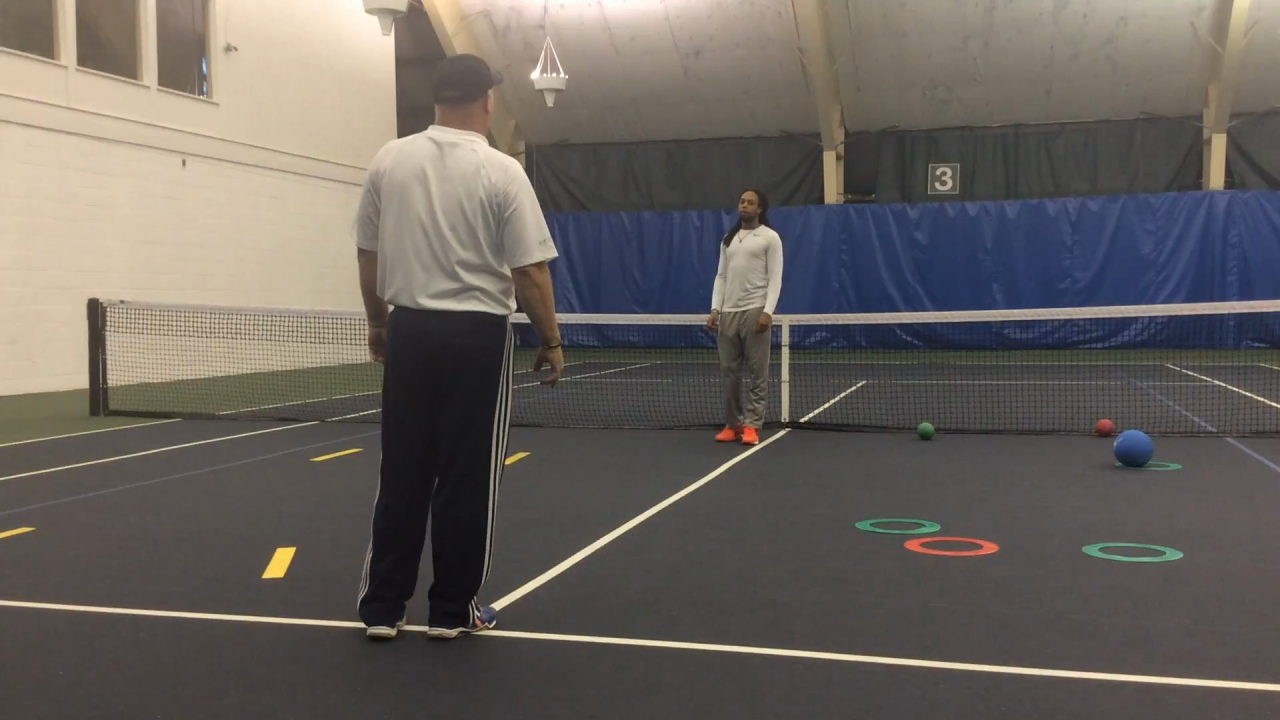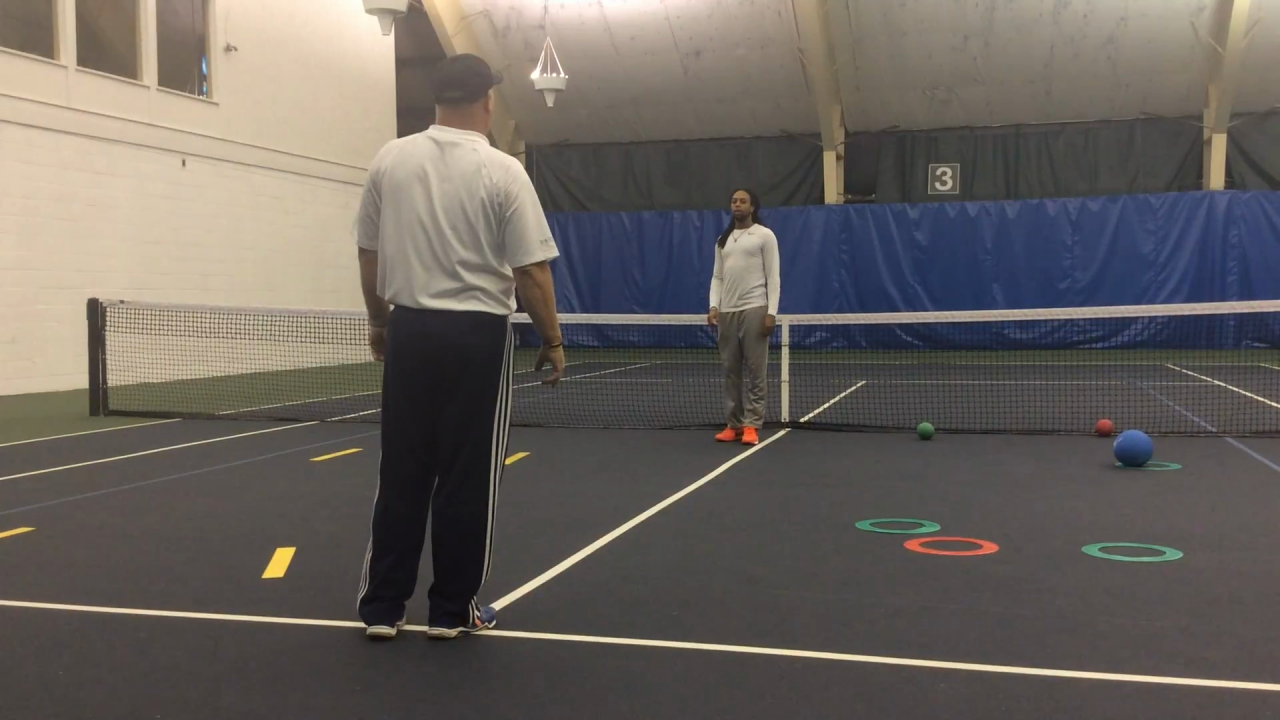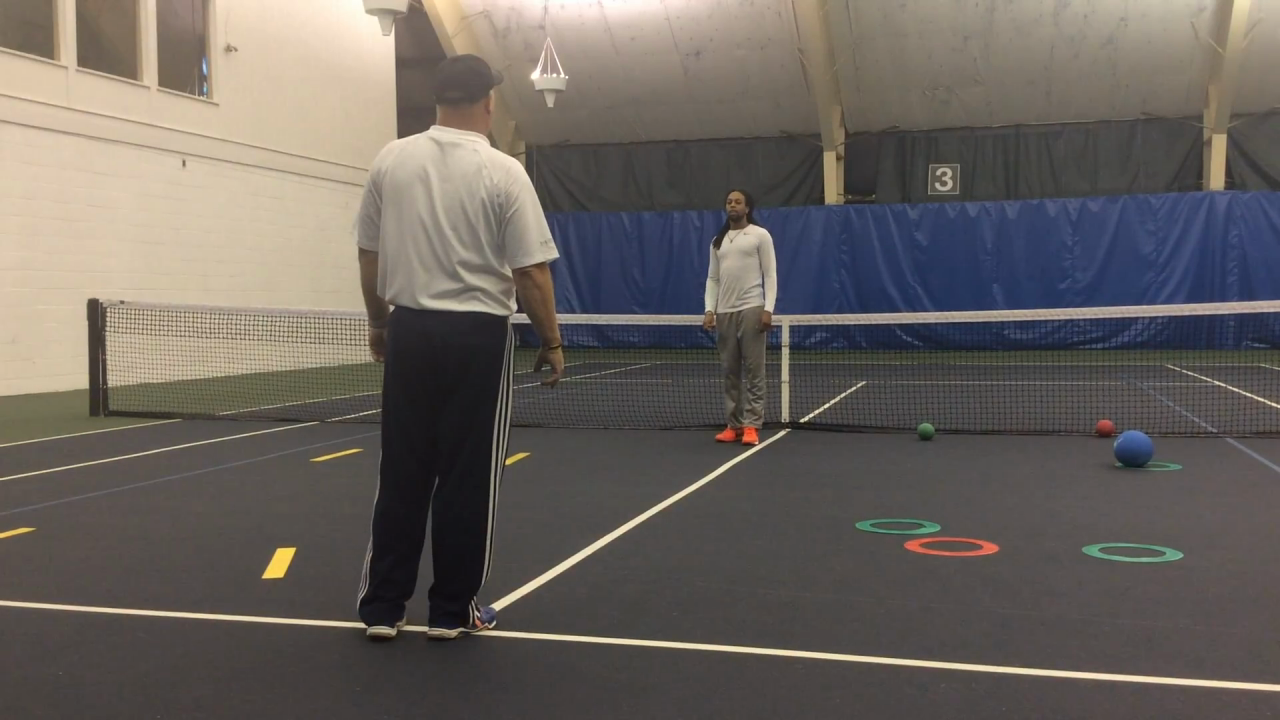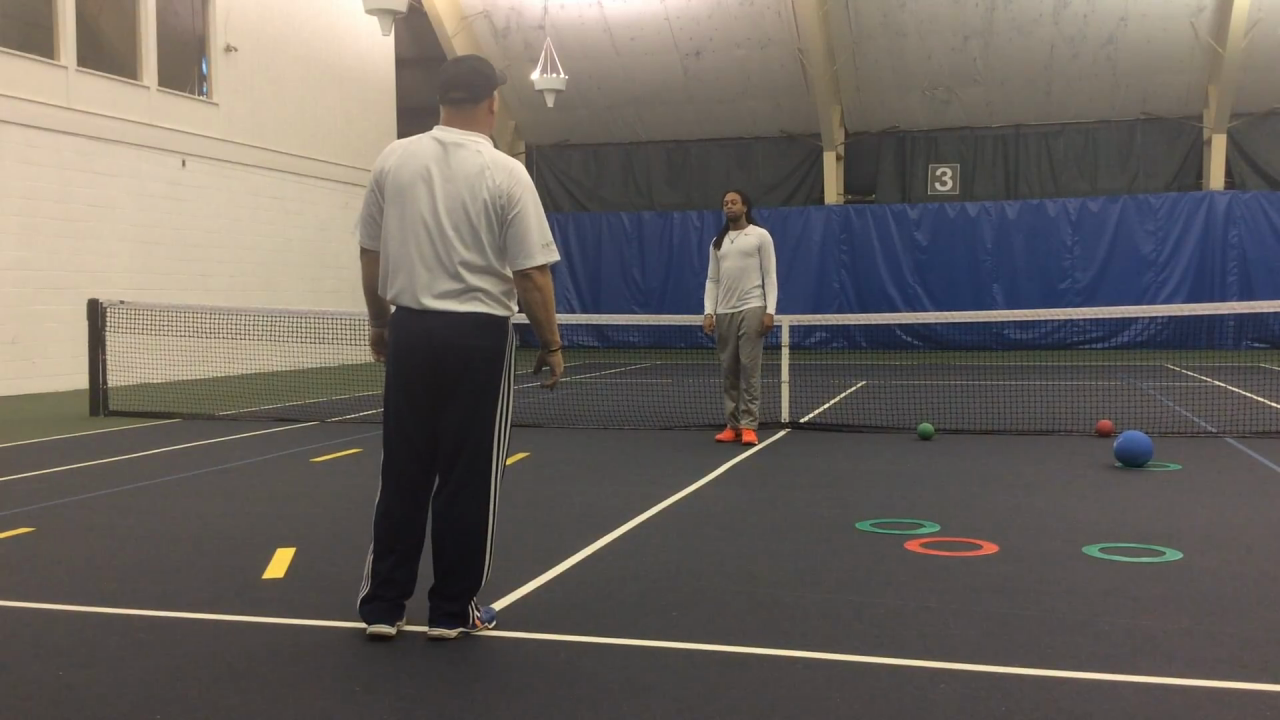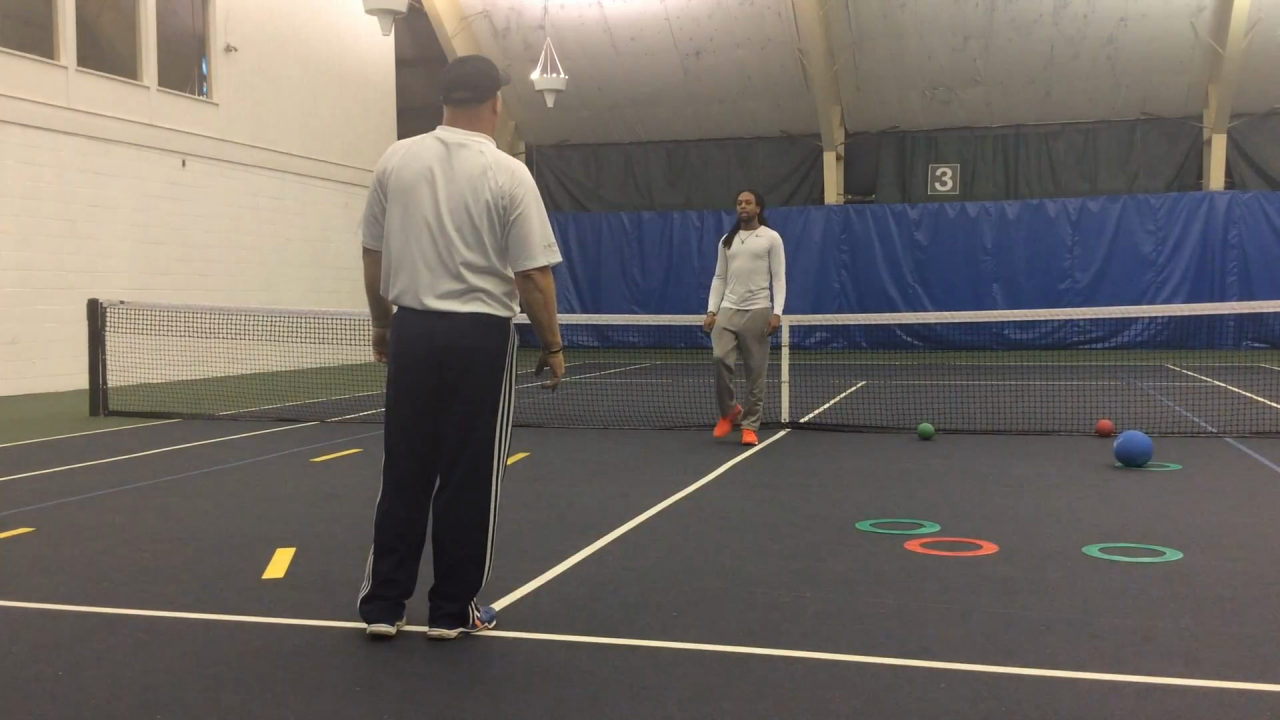
dt=0.4s
person 1, frame 1
left shoulder: (388, 160)
right shoulder: (502, 171)
left elbow: (368, 255)
right elbow: (529, 270)
left wrist: (377, 321)
right wrist: (551, 340)
left hip: (409, 331)
right hip: (476, 335)
left knee: (401, 475)
right knee: (465, 479)
left ankle: (382, 606)
right ankle: (451, 610)
person 1, frame 2
left shoulder: (389, 159)
right shoulder: (502, 170)
left elbow: (369, 254)
right elbow: (530, 270)
left wrist: (377, 320)
right wrist: (551, 340)
left hip: (408, 330)
right hip: (476, 335)
left knee: (401, 474)
right knee: (465, 478)
left ankle: (381, 605)
right ankle: (451, 609)
person 1, frame 3
left shoulder: (390, 159)
right shoulder: (503, 170)
left elbow: (369, 254)
right elbow: (530, 271)
left wrist: (378, 321)
right wrist: (551, 341)
left hip: (409, 331)
right hip: (477, 335)
left knee: (401, 474)
right knee: (465, 478)
left ankle: (382, 605)
right ankle: (452, 610)
person 1, frame 4
left shoulder: (392, 159)
right shoulder: (505, 172)
left elbow: (370, 255)
right elbow: (531, 273)
left wrist: (378, 322)
right wrist: (551, 343)
left hip: (410, 332)
right hip: (478, 336)
left knee: (402, 474)
right knee: (466, 479)
left ankle: (382, 605)
right ankle: (452, 610)
person 1, frame 5
left shoulder: (396, 159)
right shoulder: (508, 173)
left elbow: (373, 255)
right elbow: (533, 275)
left wrist: (381, 322)
right wrist: (552, 346)
left hip: (412, 332)
right hip: (480, 337)
left knee: (404, 475)
right knee: (467, 480)
left ankle: (382, 604)
right ankle: (452, 610)
person 2, frame 1
left shoulder: (770, 237)
right shoulder: (728, 239)
left elbow: (775, 278)
right elbow: (721, 276)
left wrist: (767, 312)
right wrist: (715, 308)
left hip: (755, 311)
right hip: (728, 312)
left knee: (756, 371)
right knee: (729, 370)
left ankle: (752, 425)
right ankle: (734, 424)
person 2, frame 2
left shoulder: (765, 235)
right shoulder: (723, 240)
left elbow: (773, 277)
right elbow: (717, 277)
left wrist: (771, 312)
right wrist: (714, 306)
left hip: (754, 309)
right hip: (727, 312)
left knee: (755, 371)
right knee: (730, 371)
left ankle: (752, 426)
right ankle: (734, 425)
person 2, frame 3
left shoulder: (760, 235)
right shoulder: (718, 241)
left elbow: (770, 275)
right elbow: (712, 279)
left wrist: (768, 309)
right wrist: (709, 310)
left hip: (752, 310)
right hip: (724, 312)
left knee: (754, 370)
right knee: (730, 372)
left ankle: (752, 426)
right ankle: (734, 425)
person 2, frame 4
left shoulder: (761, 236)
right shoulder: (717, 242)
left elbow: (770, 276)
right elbow: (712, 280)
left wrist: (770, 311)
right wrist: (709, 313)
left hip: (752, 310)
right hip: (724, 313)
left knee: (749, 369)
right knee: (729, 372)
left ankle: (749, 426)
right ankle: (733, 425)
person 2, frame 5
left shoulder: (772, 238)
right shoulder: (727, 240)
left elbow: (779, 279)
right elbow: (719, 278)
left wrist: (777, 313)
right wrist: (711, 311)
left hip: (758, 311)
right hip: (729, 308)
left knee: (755, 371)
right knee: (720, 358)
left ankle: (750, 426)
right ankle: (730, 412)
